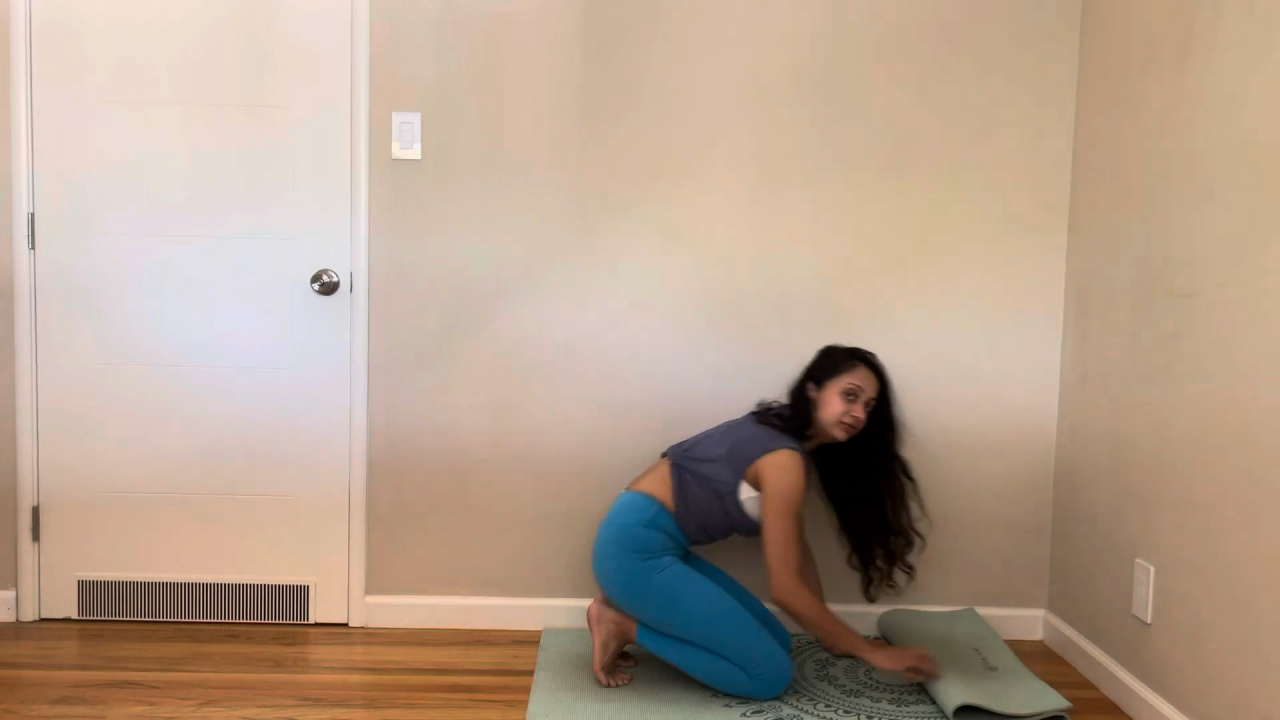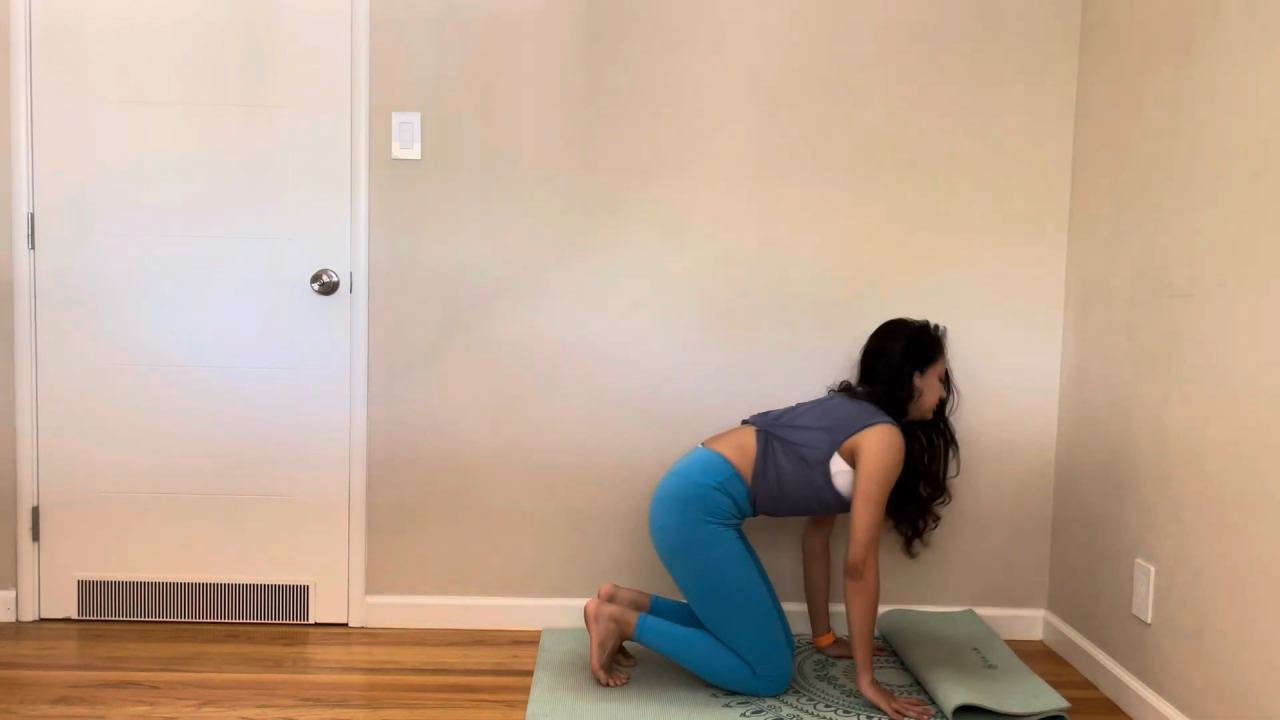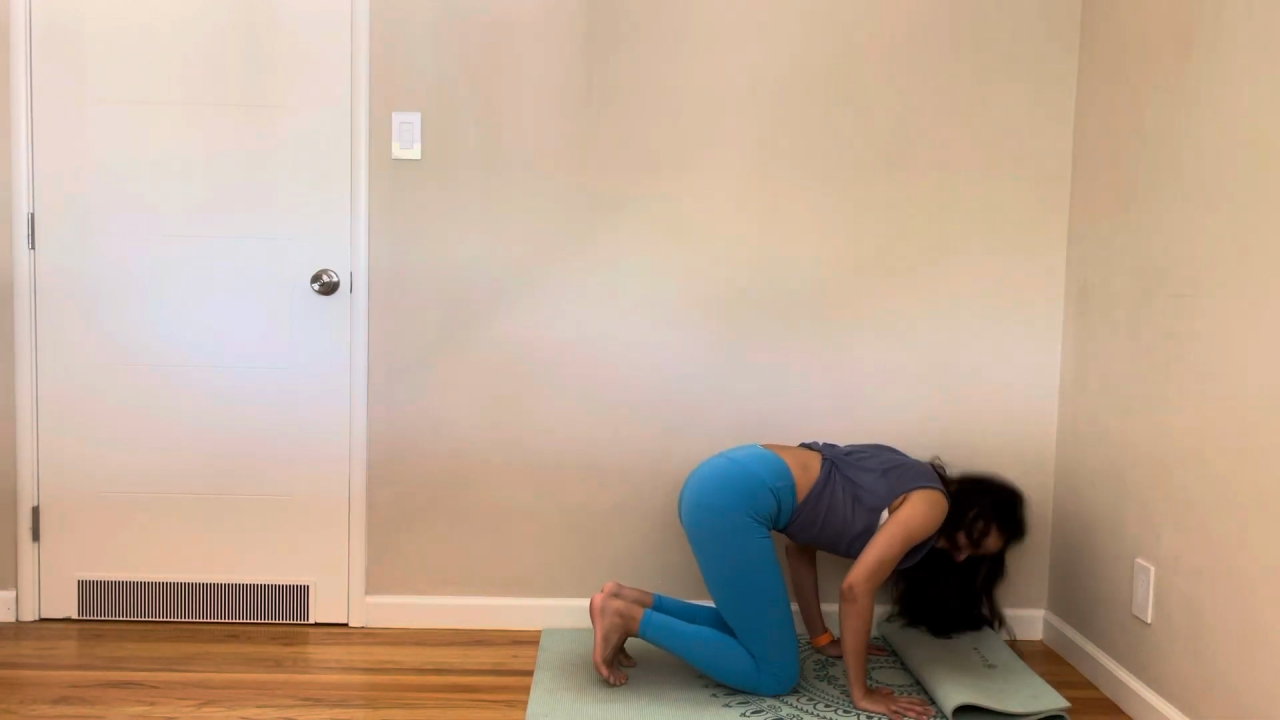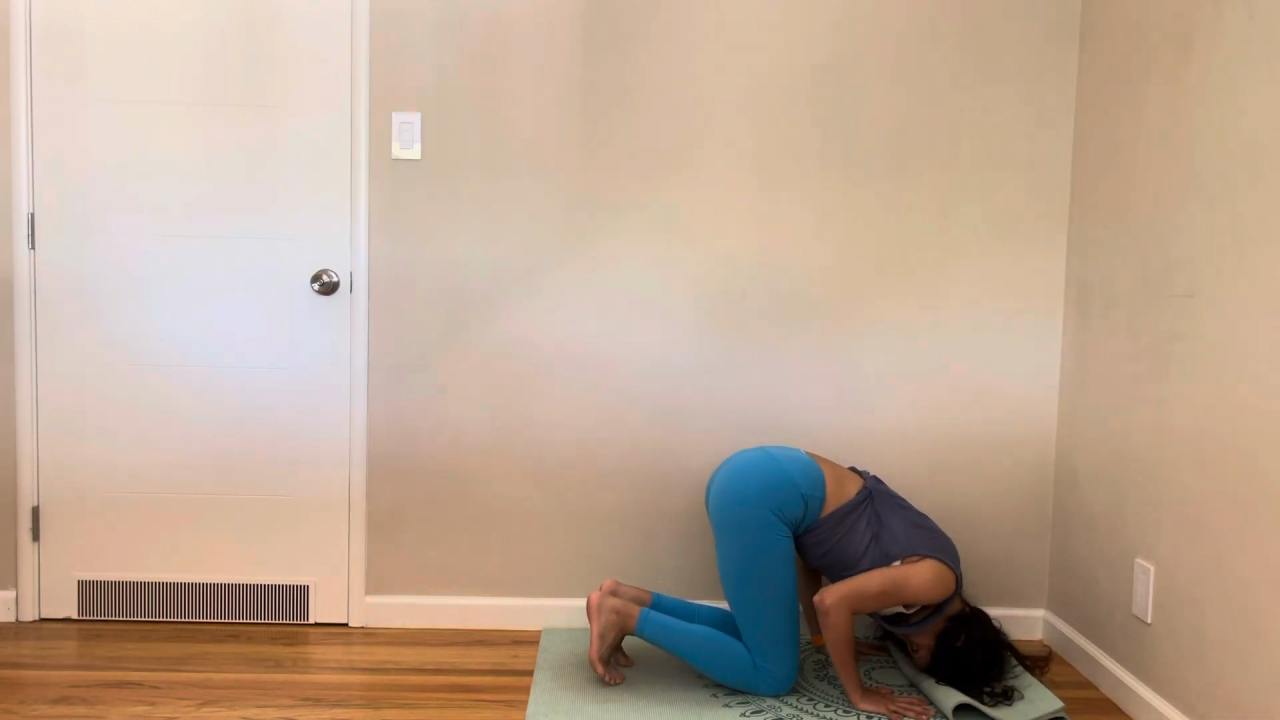
dt=1s
person 1, frame 1
left shoulder: (778, 435)
right shoulder: (784, 459)
left elbow: (797, 553)
right elbow: (787, 588)
left wrist: (838, 638)
right wrist: (865, 650)
left hip: (660, 546)
right hip: (637, 550)
left knee: (776, 642)
right knee: (771, 675)
left ankle: (634, 611)
right ankle: (627, 627)
person 1, frame 2
left shoulder: (853, 417)
right shoulder: (885, 437)
left elbow: (816, 535)
right elbow: (859, 563)
left wrist: (824, 637)
right wrist: (866, 679)
left hip: (696, 493)
right hip: (698, 505)
left knee: (775, 646)
right knee: (768, 675)
left ankle: (627, 601)
right ankle: (621, 622)
person 1, frame 3
left shoulder: (908, 486)
right shoulder: (932, 505)
left elbow: (800, 547)
right elbow: (857, 587)
left wrist: (822, 638)
left hip: (721, 482)
right hip: (734, 498)
left knee: (755, 638)
right knee: (774, 674)
left ankle: (630, 599)
right ankle: (628, 618)
person 1, frame 4
left shoulder: (924, 563)
right shoulder: (936, 581)
left elbow: (803, 556)
right elbow: (832, 603)
left wrist: (827, 640)
left hip: (750, 476)
right hip: (760, 494)
left knee: (757, 637)
right knee: (771, 675)
left ankle: (627, 597)
right ankle: (625, 617)
